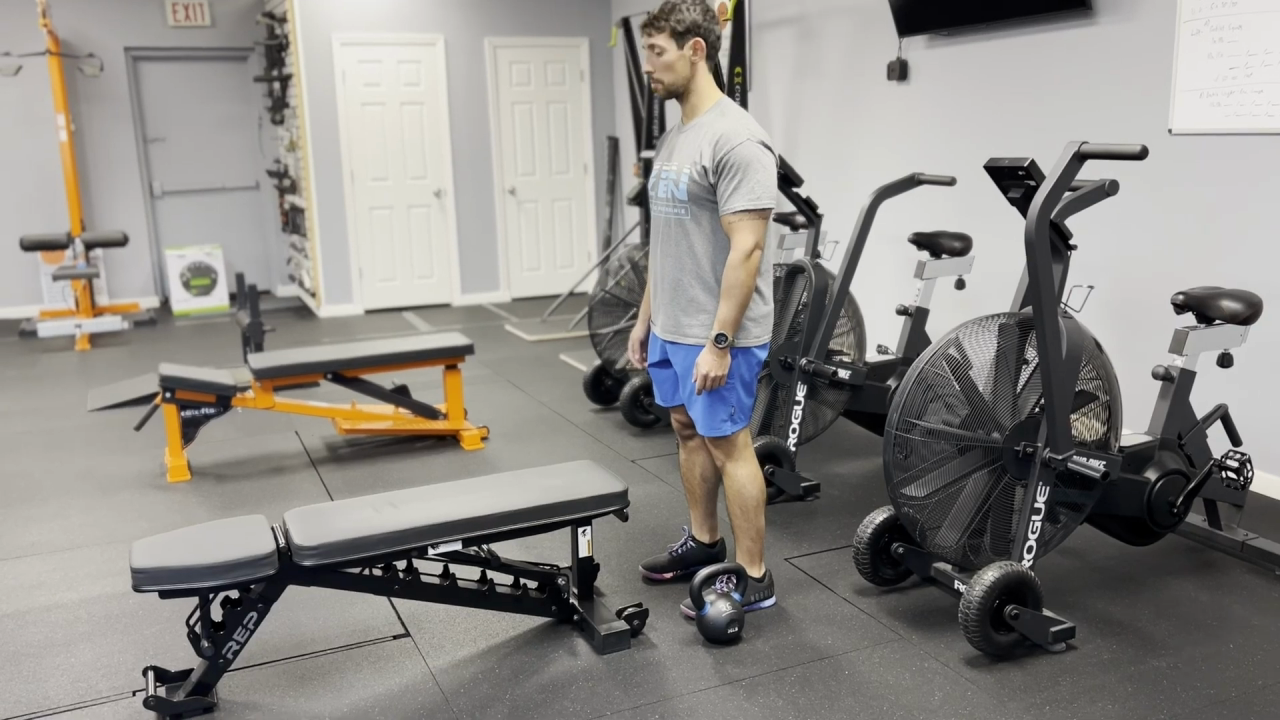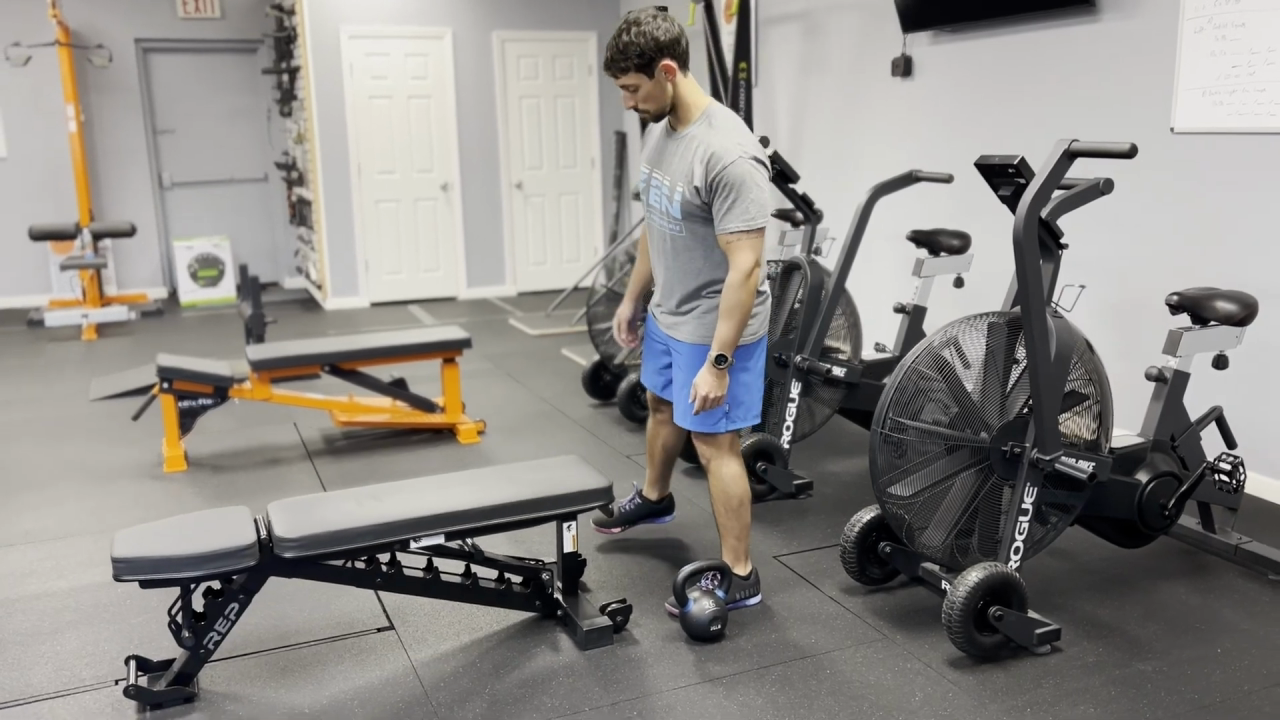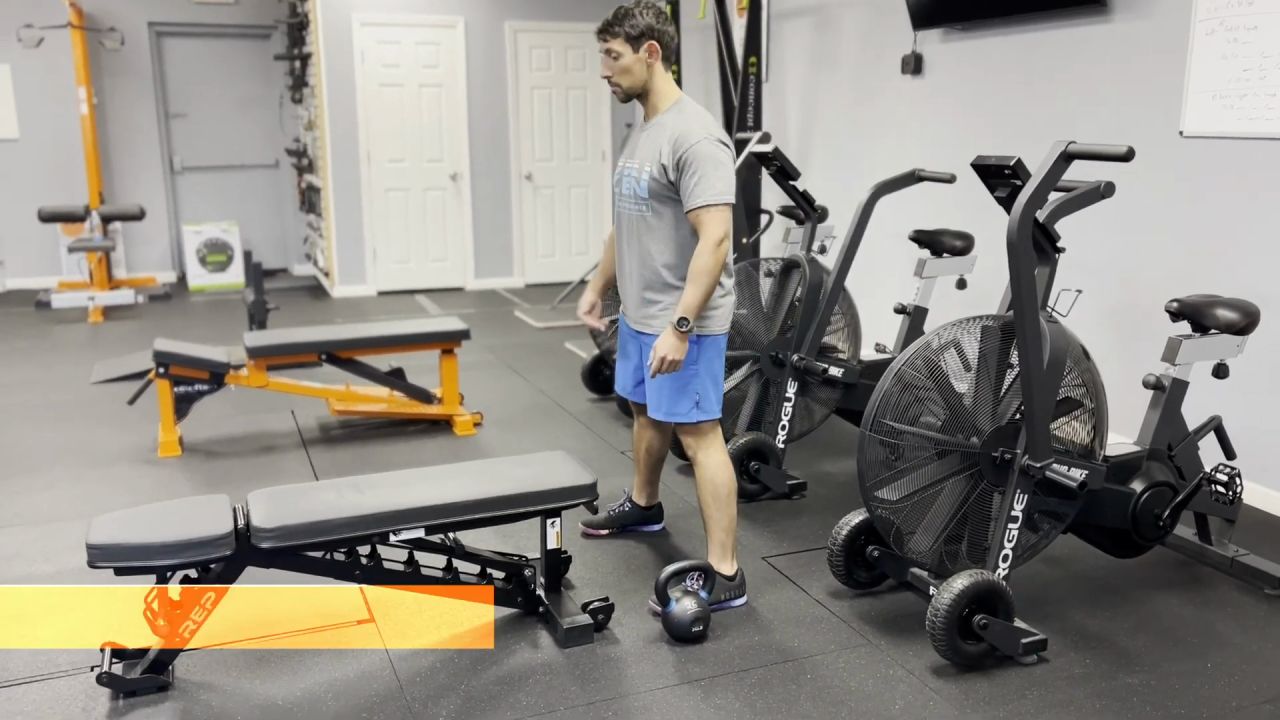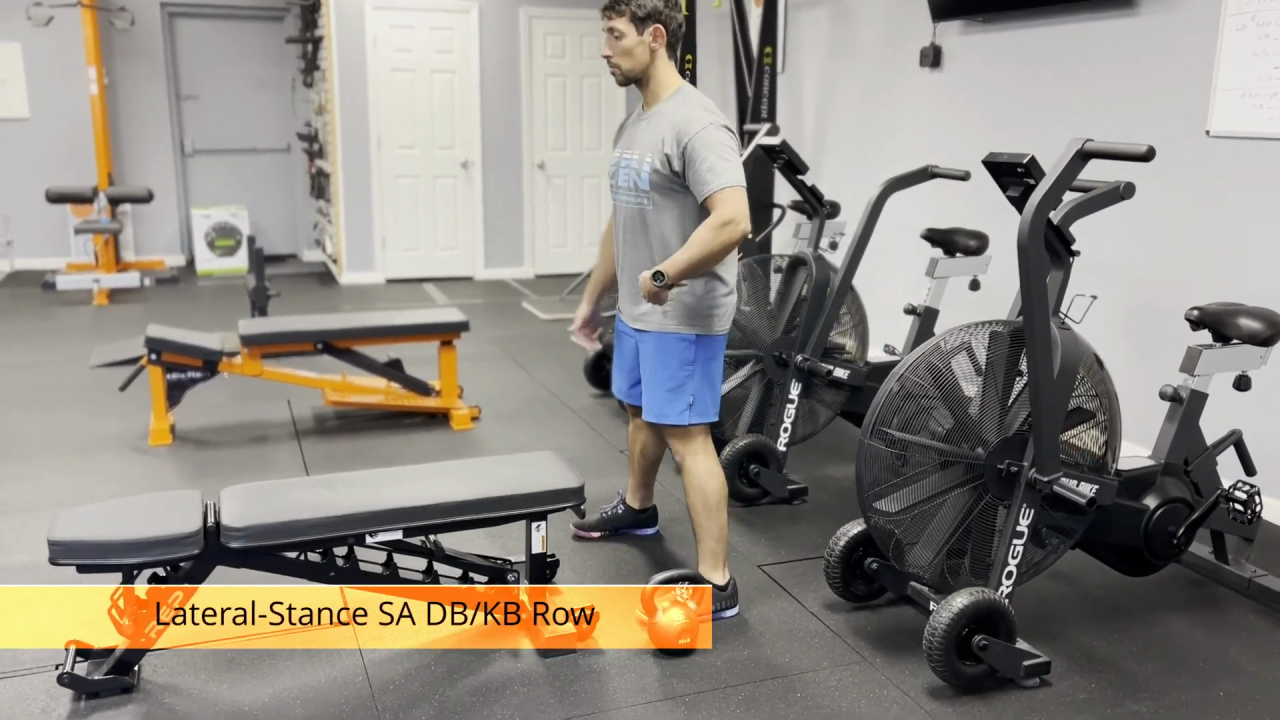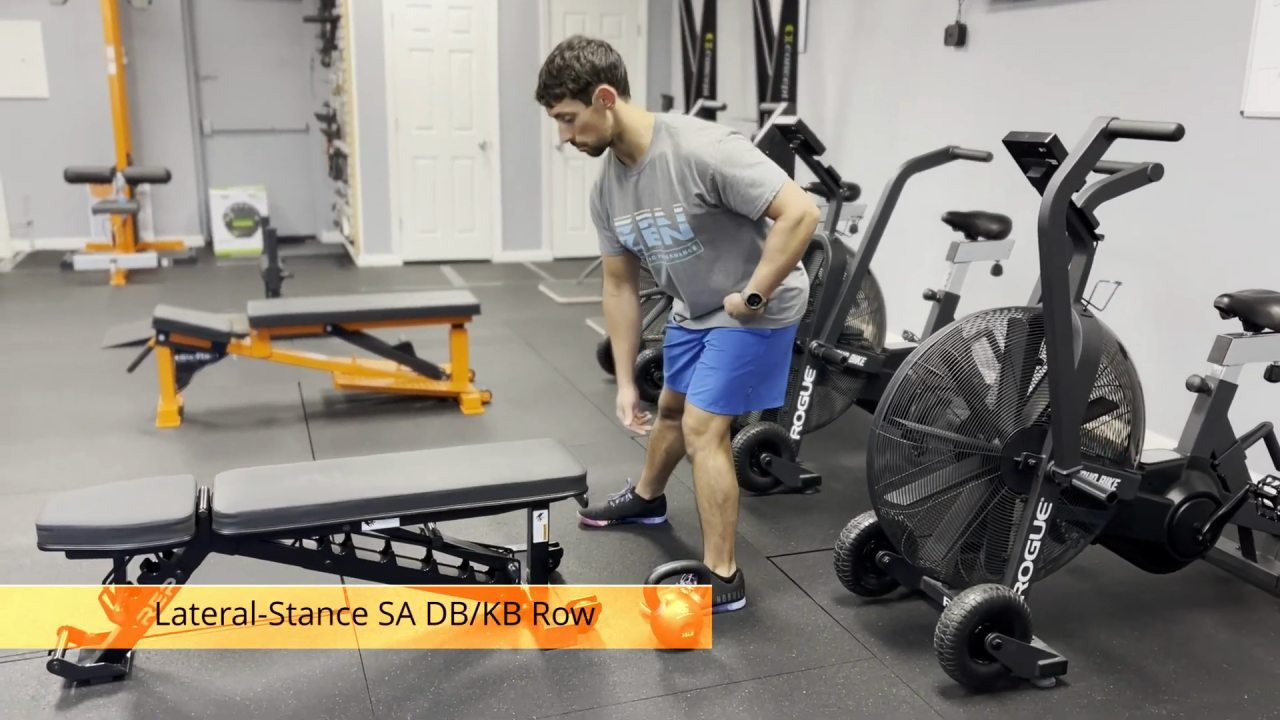
dt=1s
person 1, frame 1
left shoulder: (735, 140)
right shoulder: (673, 137)
left elbow: (745, 249)
left wrist: (719, 342)
right wrist: (645, 316)
left hip: (714, 334)
right hip: (672, 328)
left knee: (726, 445)
right knee: (689, 431)
left ankle: (752, 578)
right ankle: (703, 541)
person 1, frame 2
left shoulder: (729, 154)
right shoulder: (658, 130)
left elbow: (745, 268)
left wrist: (718, 361)
right wrist: (631, 298)
left hip: (714, 326)
right hip: (668, 314)
left knee: (714, 444)
right knee: (661, 406)
left ankle: (739, 576)
right ankle: (654, 497)
person 1, frame 3
left shoulder: (694, 136)
right shoulder: (639, 133)
left elbow: (715, 239)
left wrist: (681, 326)
right wrist: (596, 286)
left hip: (683, 322)
right hip: (638, 314)
left knee: (699, 435)
right knee: (646, 411)
left ankle: (725, 574)
right ankle: (642, 505)
person 1, frame 4
left shoulder: (695, 123)
right shoulder: (633, 125)
left elbow: (732, 222)
left wrist: (663, 277)
right wrist: (592, 299)
left hip: (682, 315)
right hip: (637, 309)
left knee: (685, 437)
right knee: (640, 411)
left ankle: (714, 584)
right ankle: (637, 507)
person 1, frame 5
left shoulder: (702, 150)
right shoulder: (608, 188)
left elbow: (800, 214)
right elbow: (620, 285)
left wrist: (753, 295)
right wrist: (625, 383)
left hip: (754, 311)
right hip: (695, 310)
left knee: (702, 429)
right knee: (671, 409)
left ankle: (722, 579)
right ankle: (645, 498)
